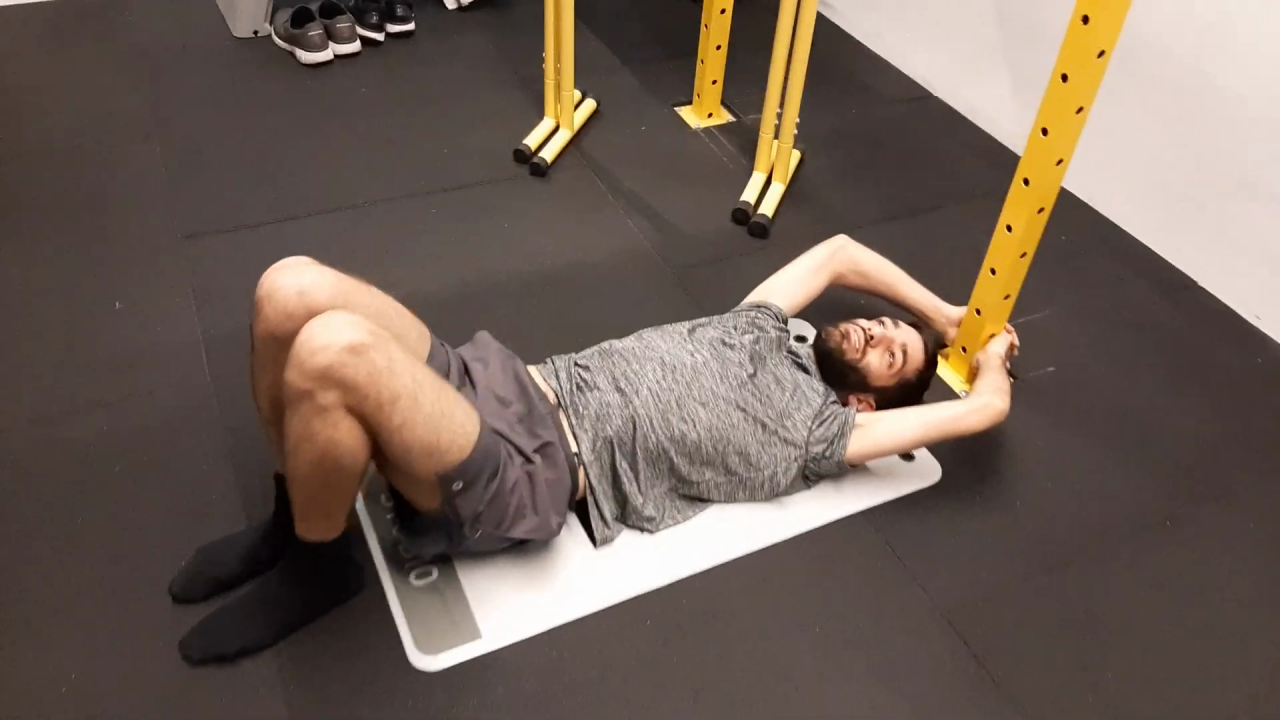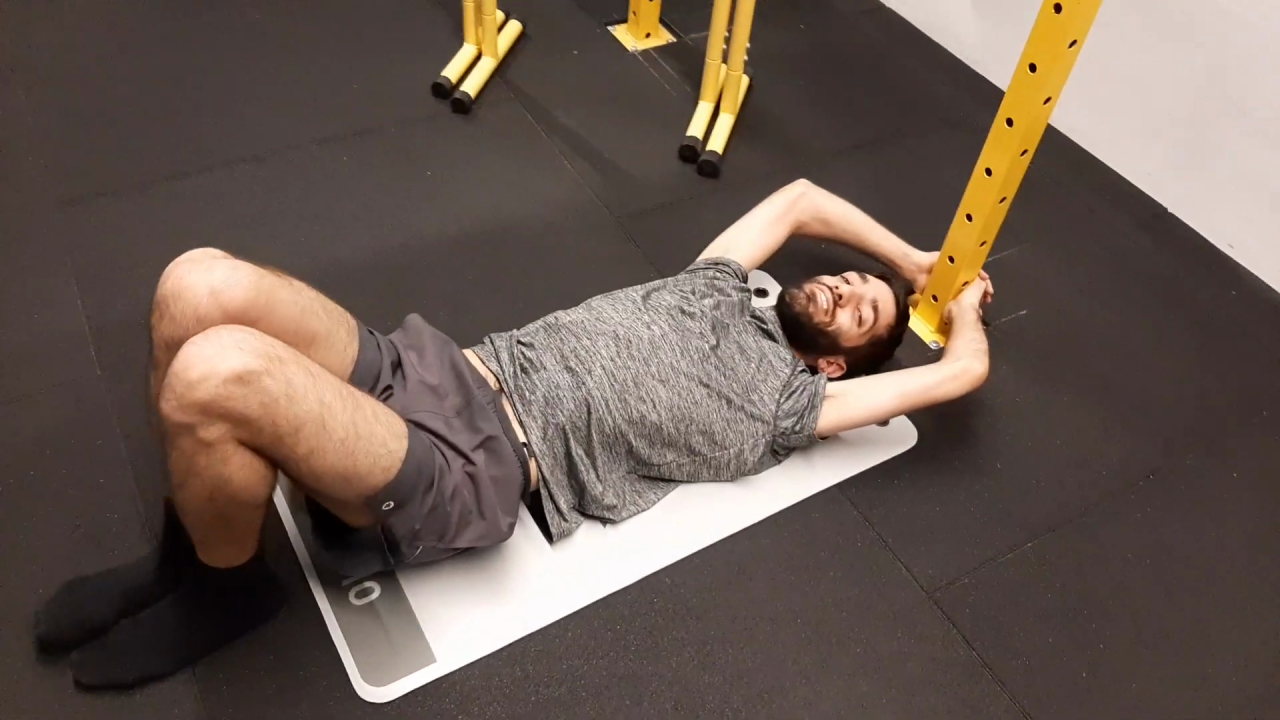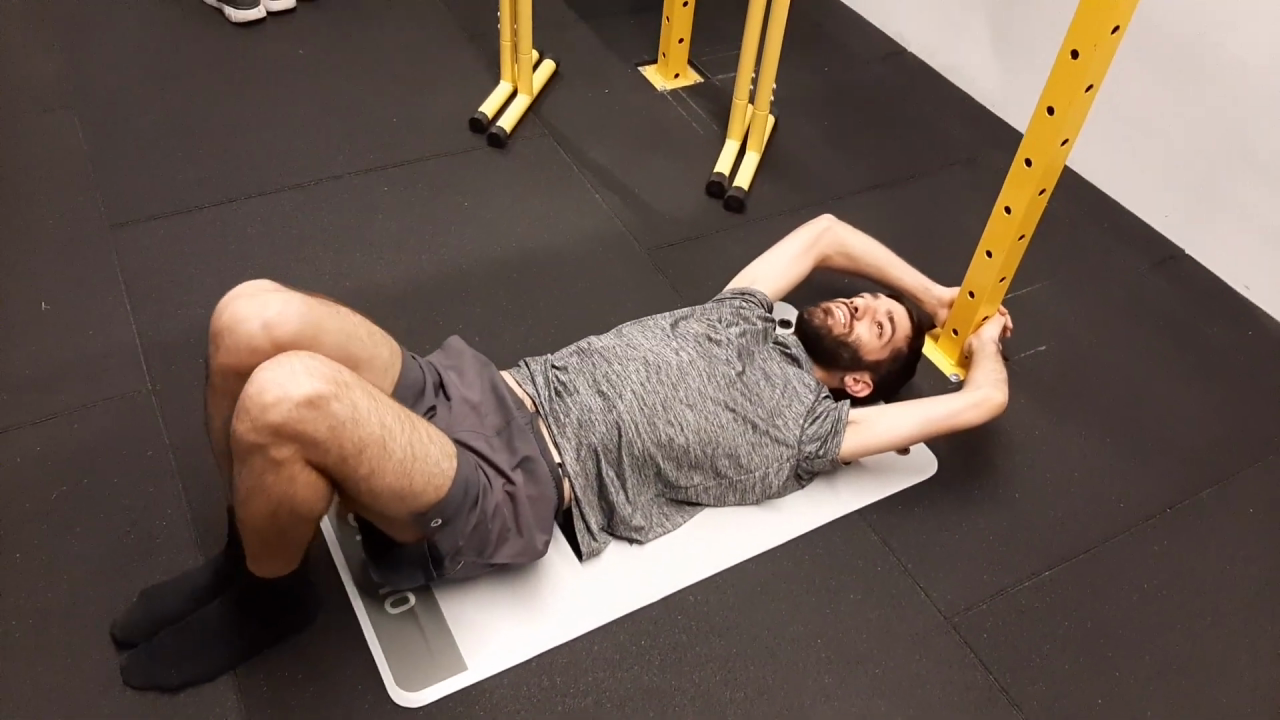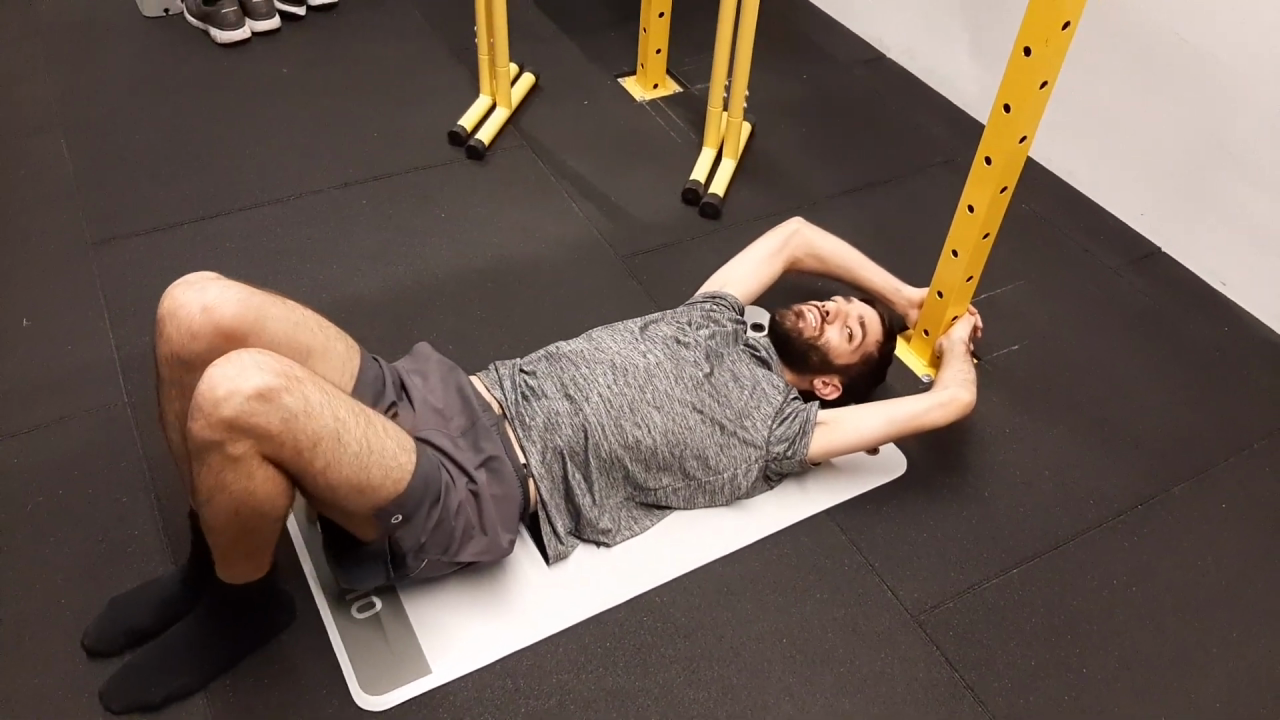
dt=1s
person 1, frame 1
left shoulder: (820, 432)
right shoulder: (762, 333)
left elbow: (985, 408)
right elbow: (839, 250)
right wrist: (946, 314)
left hip: (522, 477)
right hip: (512, 385)
left knee: (331, 351)
right knee: (292, 291)
left ankle: (314, 566)
right ankle: (292, 518)
person 1, frame 2
left shoulder: (790, 402)
right shoulder: (718, 292)
left elbow: (962, 370)
right elbow: (801, 196)
right wrist: (912, 256)
left hip: (469, 473)
right hip: (448, 372)
left knee: (218, 376)
right knee: (206, 290)
left ankle: (223, 588)
right ankle: (184, 547)
person 1, frame 3
left shoulder: (814, 427)
right shoulder: (745, 321)
left elbow: (981, 400)
right elbow: (824, 231)
right wrist: (937, 292)
left hip: (508, 492)
right hip: (485, 394)
left knee: (286, 399)
right knee: (254, 320)
left ankle: (263, 596)
right ankle: (247, 549)
person 1, frame 4
left shoulder: (782, 429)
right shoulder: (717, 324)
left elbow: (947, 400)
right elbow: (794, 234)
right wrist: (905, 291)
left hip: (471, 493)
right hip: (450, 395)
left knee: (240, 395)
right knee: (198, 311)
left ankle: (239, 604)
right ankle: (211, 558)
